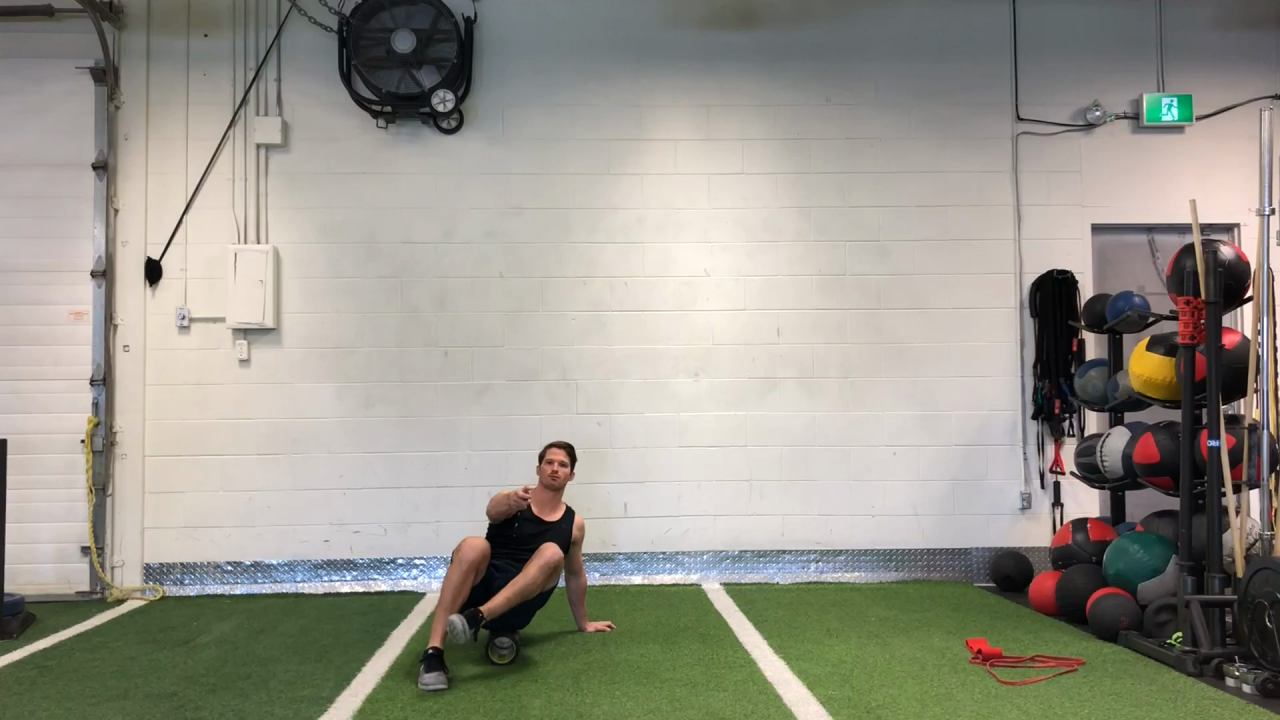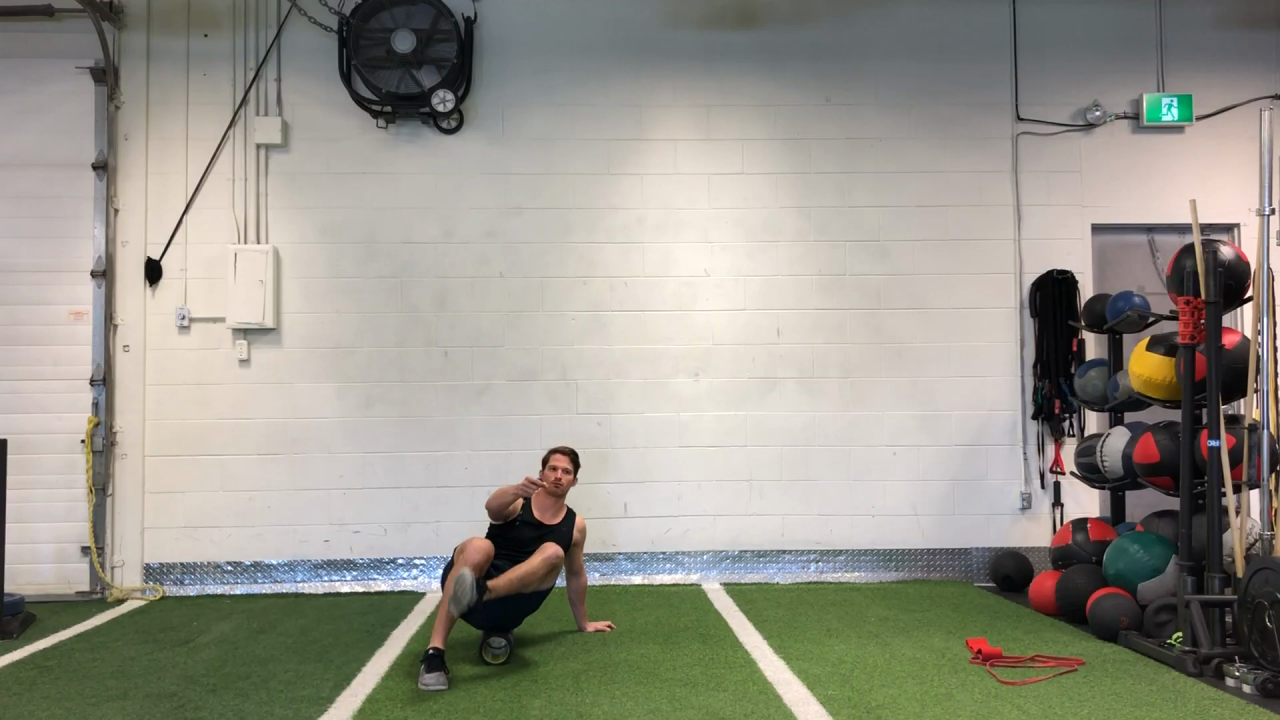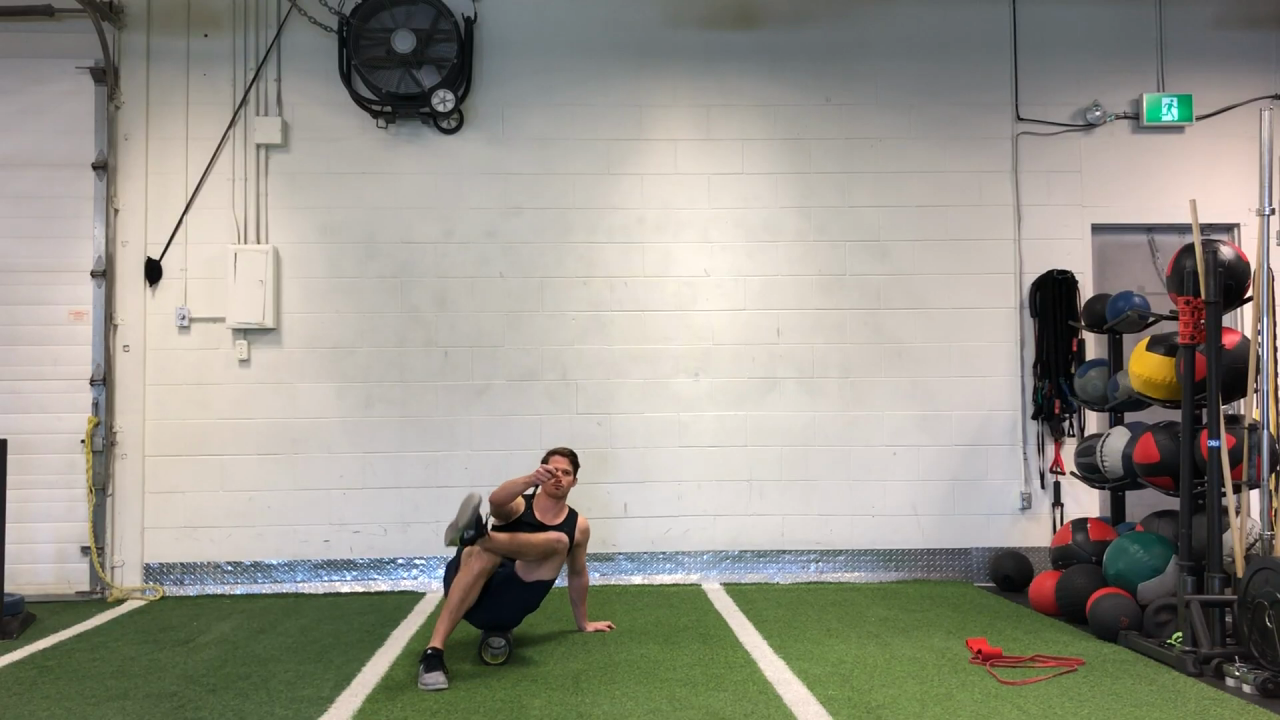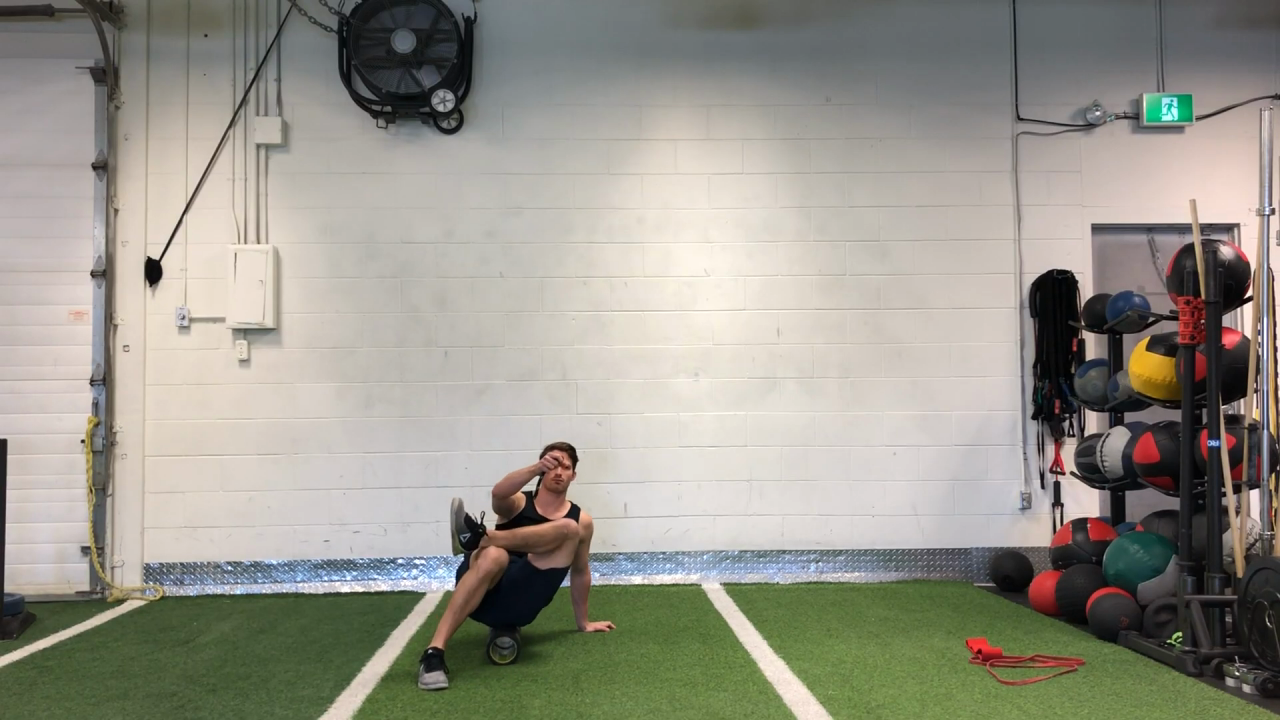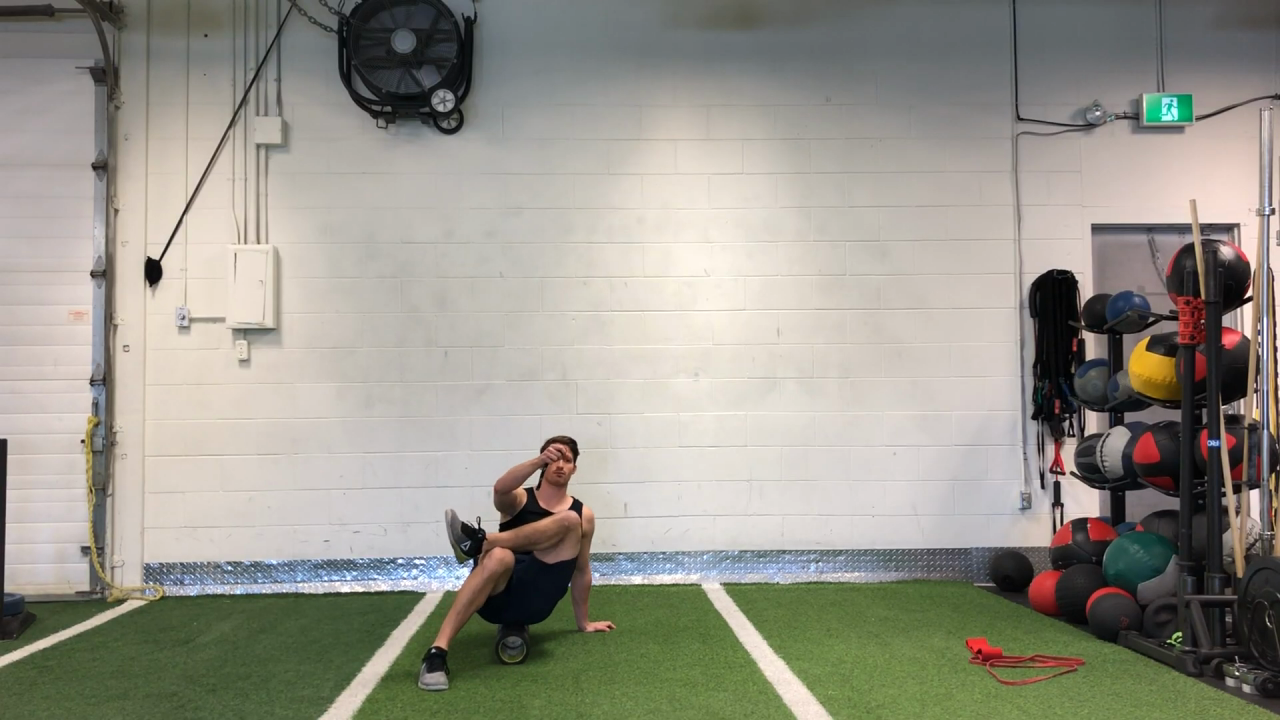
dt=0.2s
person 1, frame 1
left shoulder: (574, 523)
right shoulder: (509, 499)
left elbow: (575, 575)
right elbow: (492, 512)
left wrist: (583, 622)
right wrist: (511, 502)
left hip: (515, 607)
right hip: (480, 588)
left knee: (552, 553)
right knee: (473, 546)
left ankle: (478, 618)
right ankle: (434, 652)
person 1, frame 2
left shoulder: (575, 526)
right shoulder: (514, 505)
left elbow: (576, 575)
right elbow: (491, 507)
left wrist: (583, 622)
right wrist: (518, 491)
left hip: (508, 604)
right hip: (479, 578)
left knee: (553, 554)
right knee: (478, 547)
left ankle: (478, 593)
right ankle: (434, 653)
person 1, frame 3
left shoulder: (578, 526)
right shoulder: (517, 506)
left elbow: (578, 575)
right elbow: (495, 500)
left wrist: (583, 622)
right wrist: (531, 480)
left hip: (505, 609)
right hip: (473, 591)
left knee: (559, 541)
right knee: (486, 551)
right ankle: (433, 652)
person 1, frame 4
left shoulder: (581, 521)
right shoulder: (517, 503)
left elbow: (580, 573)
right elbow: (498, 493)
left wrist: (583, 622)
right wrist: (536, 469)
left hip: (519, 605)
right hip: (484, 592)
left knee: (569, 529)
right knee: (493, 555)
right ankle: (434, 652)
person 1, frame 5
left shoulder: (583, 516)
right shoulder: (519, 499)
left elbow: (581, 571)
right elbow: (500, 488)
left wrist: (584, 622)
right wrist: (539, 461)
left hip: (533, 602)
right hip: (497, 595)
left knee: (570, 521)
right knee: (499, 557)
right ankle: (437, 652)
